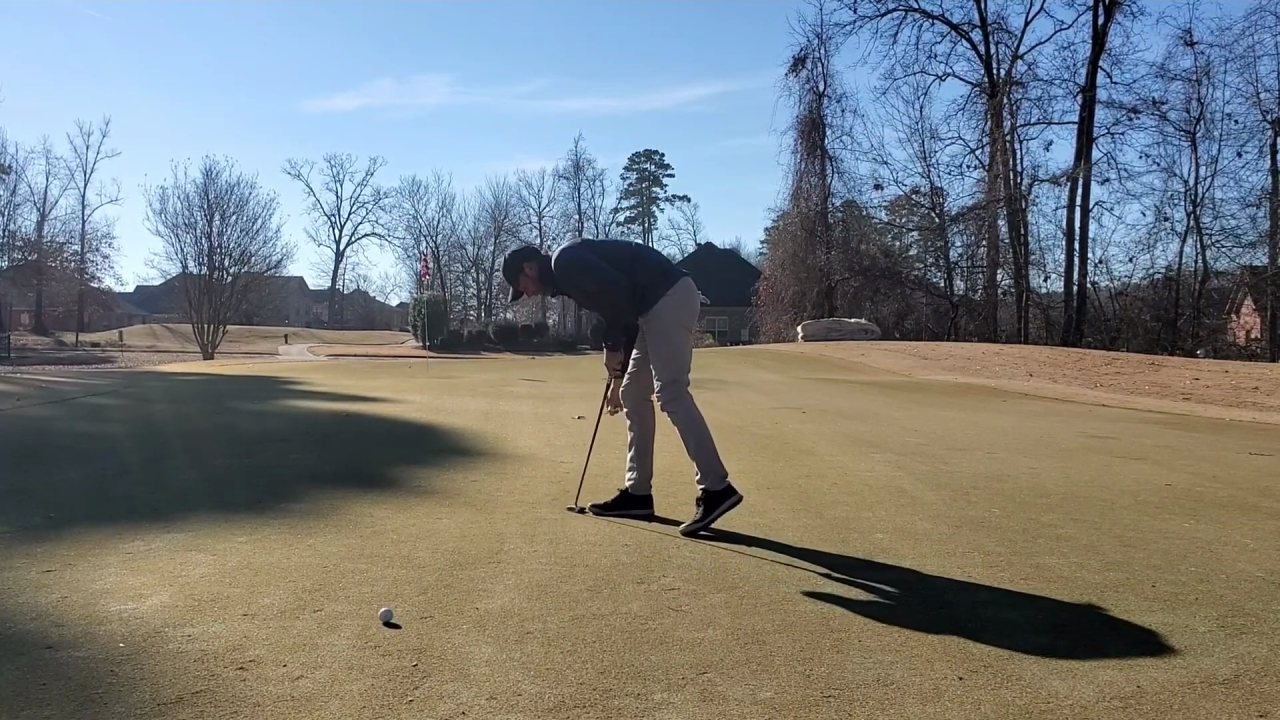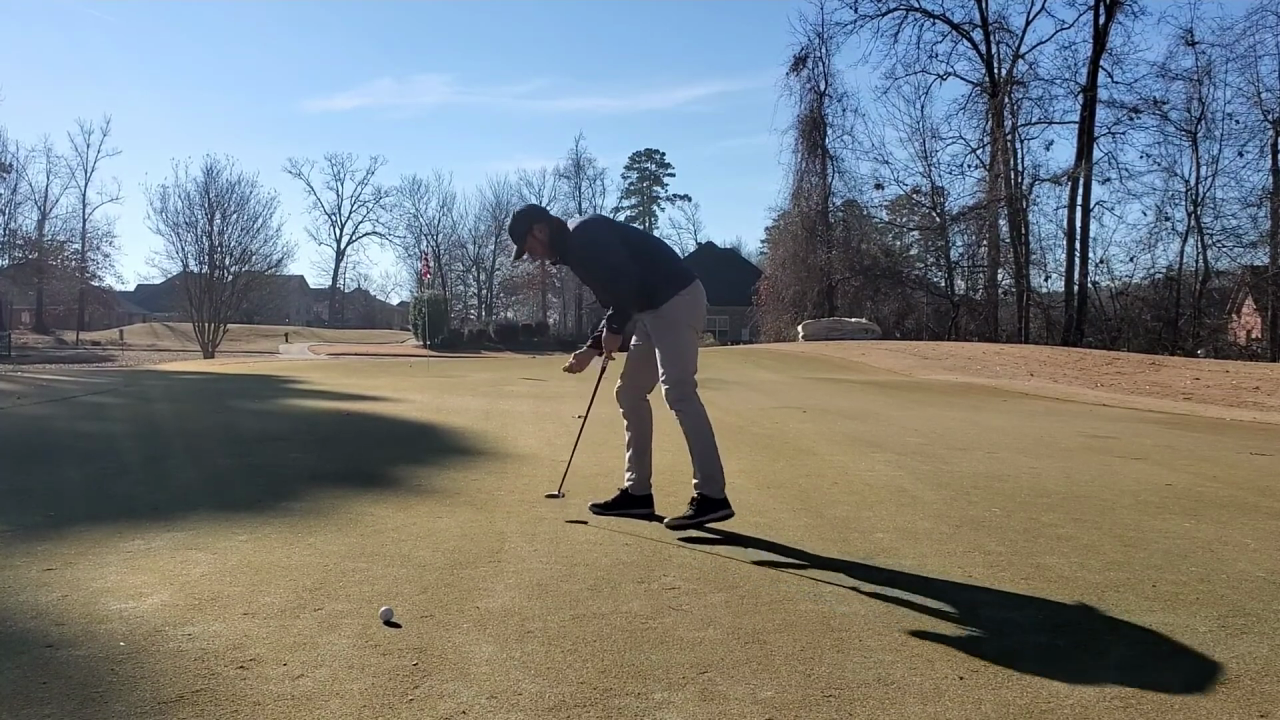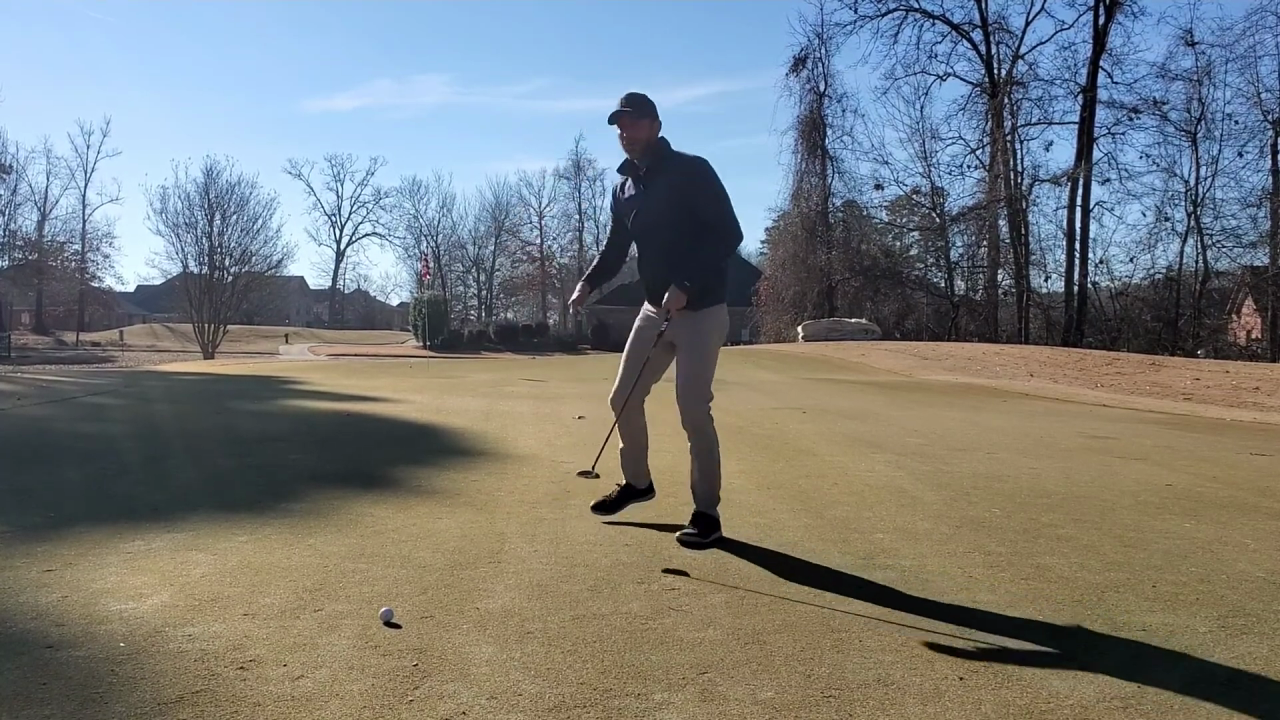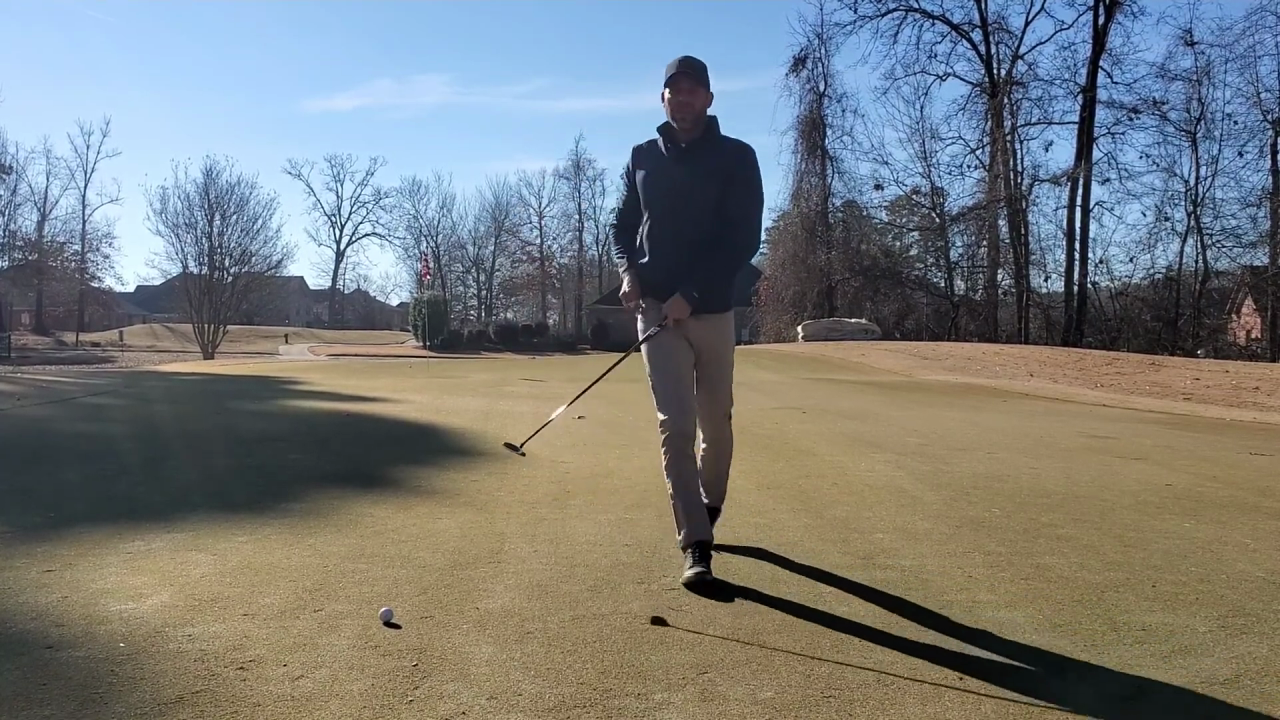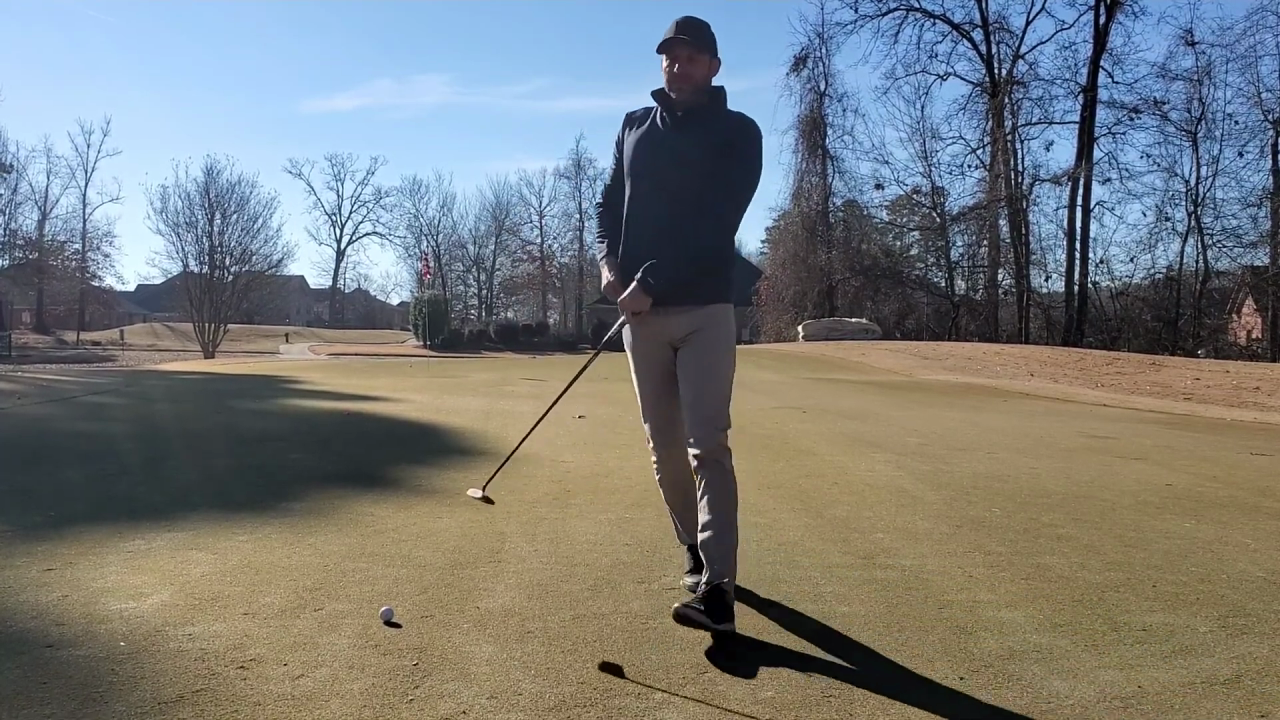
dt=0.5s
person 1, frame 1
left shoulder: (565, 261)
right shoulder: (566, 275)
left elbow: (616, 290)
right elbow: (620, 314)
left wrist: (612, 348)
right wrist: (619, 376)
left hip: (670, 297)
right hip: (661, 305)
left knee: (671, 393)
right knee: (633, 394)
left ankle: (717, 489)
right ankle: (637, 493)
person 1, frame 2
left shoulder: (584, 233)
right shoulder: (574, 250)
left elbow: (628, 277)
right elbow: (618, 300)
left wrist: (614, 328)
right wrist: (592, 349)
left hip: (677, 298)
right hip: (655, 307)
left knee: (678, 391)
right knee: (630, 392)
left ankle: (712, 496)
right ankle: (638, 492)
person 1, frame 3
left shoulder: (693, 172)
right shoulder: (624, 187)
left elbow: (728, 236)
right elbow: (615, 248)
left wrist: (685, 285)
right wrist: (588, 283)
left hip: (702, 309)
right hip: (654, 308)
left knee: (693, 409)
right knee: (624, 397)
left ankle: (706, 514)
right ankle: (636, 482)
person 1, frame 4
left shoulder: (736, 157)
right shoulder: (642, 158)
left elbow: (745, 241)
right elbow: (623, 226)
left wrist: (692, 294)
right wrist: (629, 273)
left hip: (713, 311)
right hip: (656, 308)
left knee: (714, 421)
right knee: (675, 424)
left ankle: (711, 501)
right ankle: (696, 545)
person 1, frame 5
left shoulder: (736, 132)
right shoulder: (635, 125)
left elbow: (716, 224)
right elbow: (609, 204)
left wrist: (649, 282)
right wrist: (610, 265)
left hip: (704, 311)
right hip: (642, 312)
left knee: (706, 442)
right knee: (665, 445)
left ankle: (719, 588)
right ankle: (694, 539)
